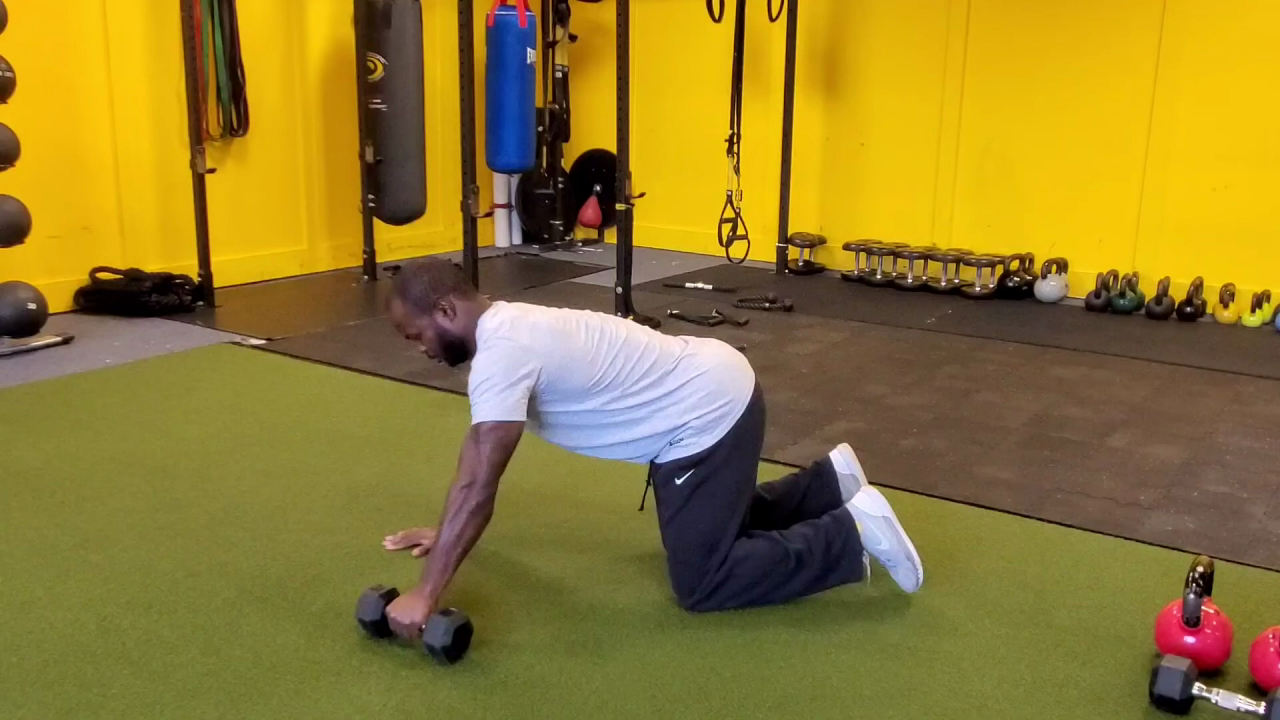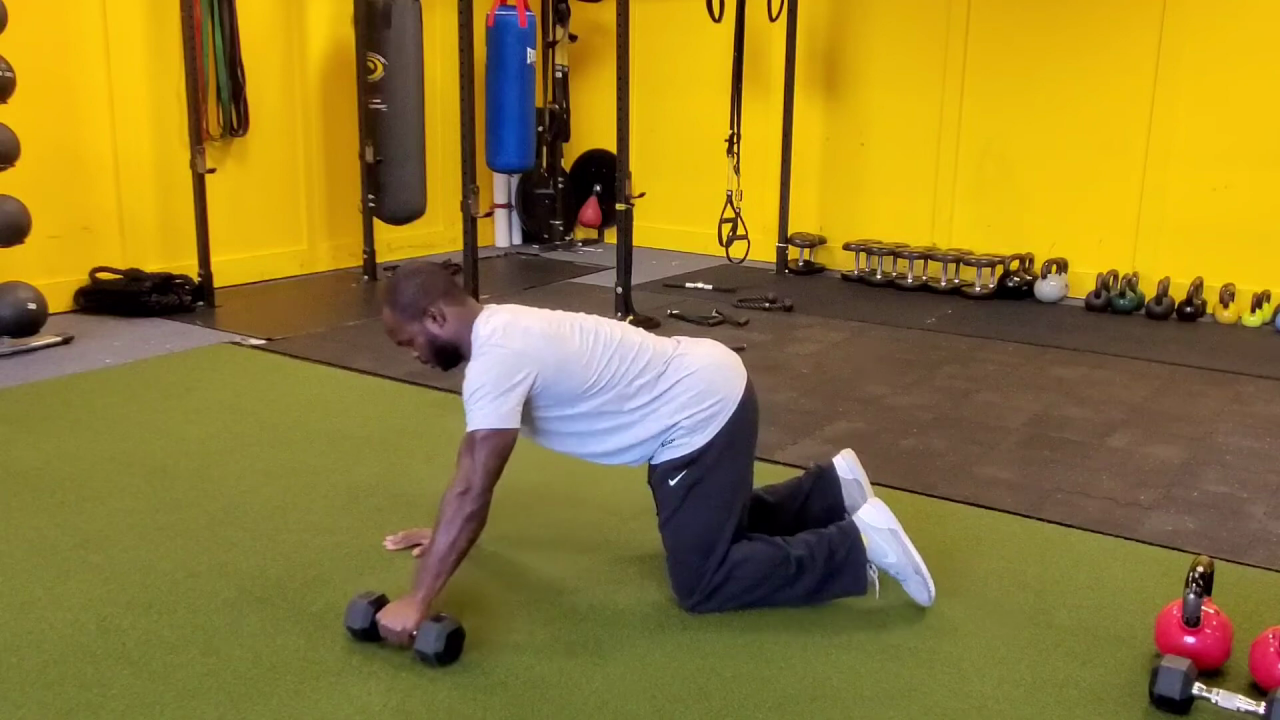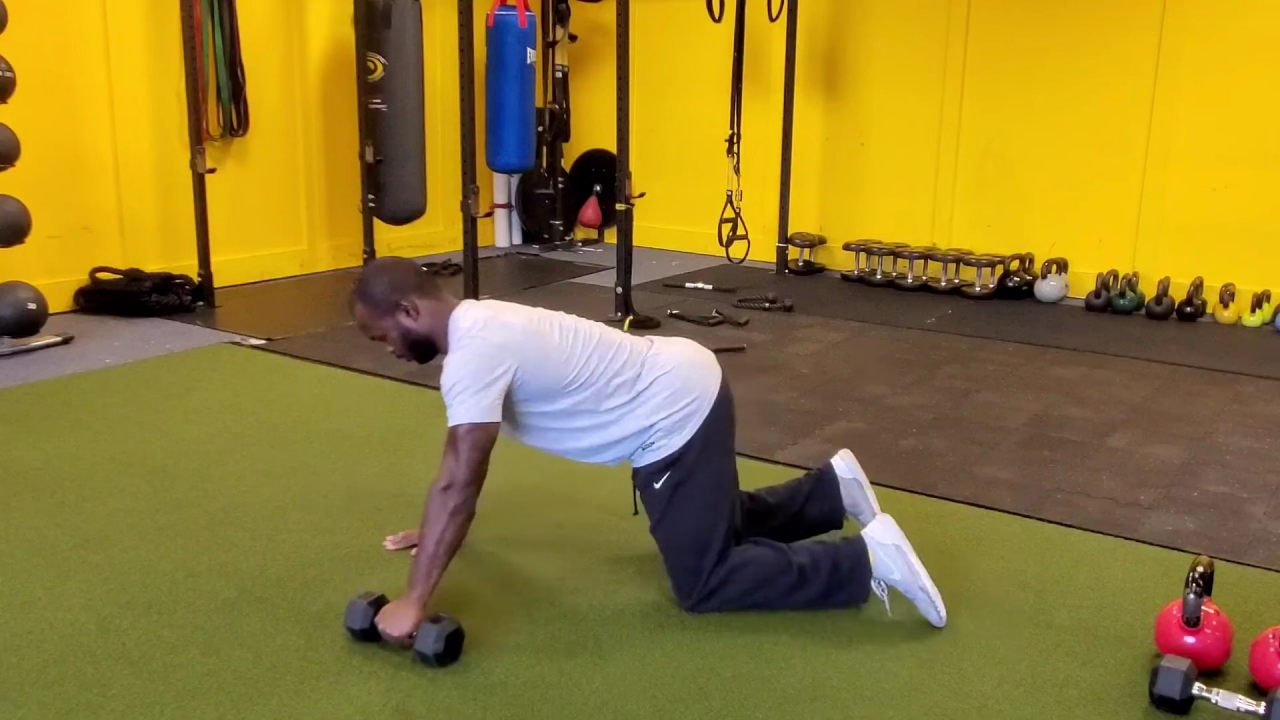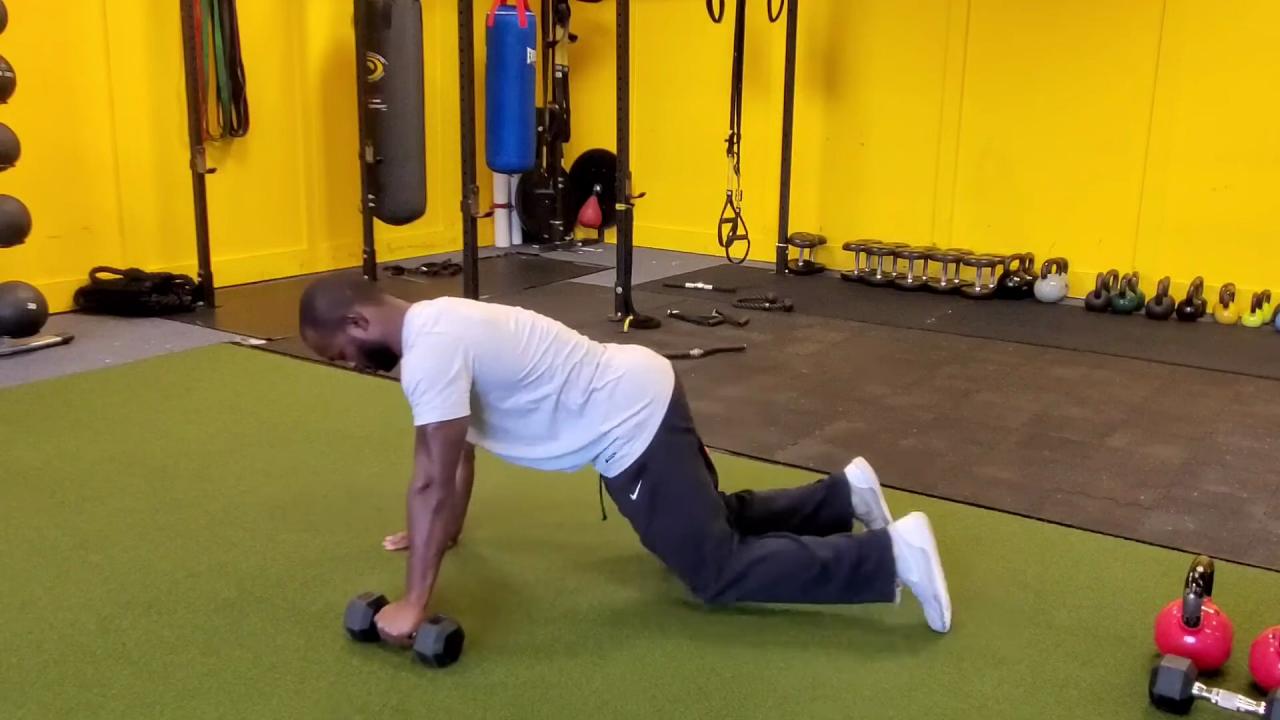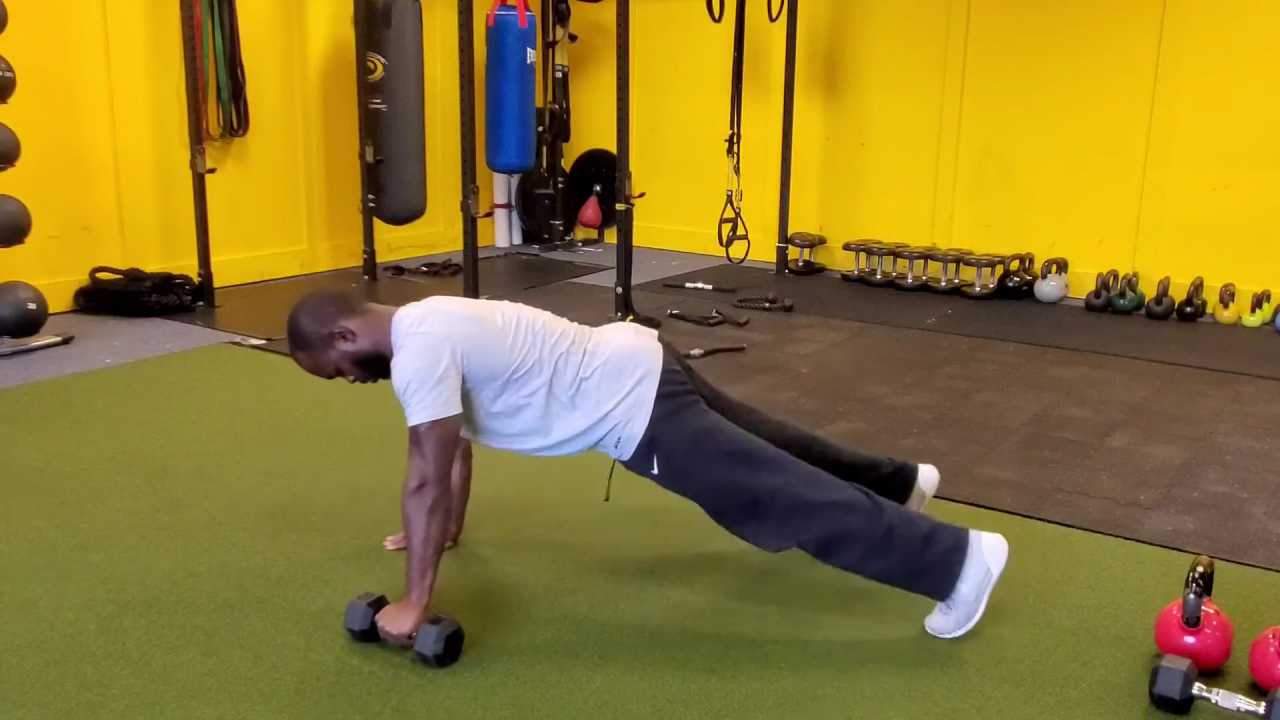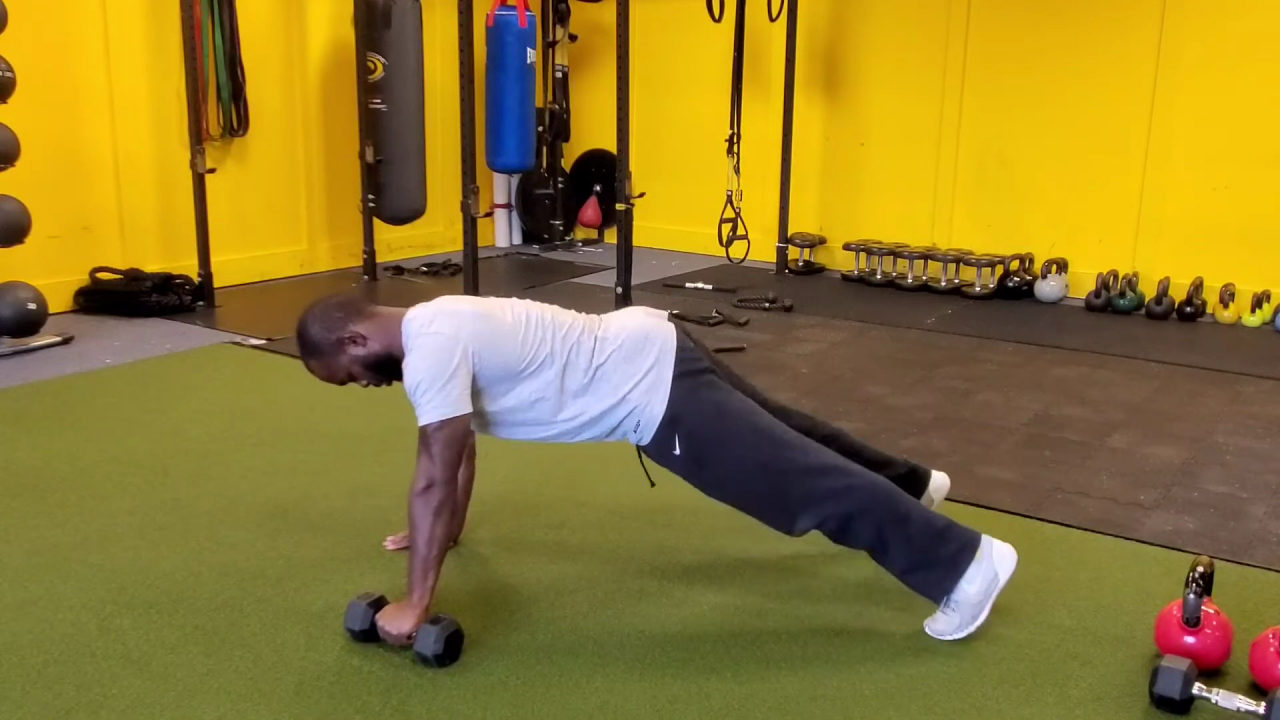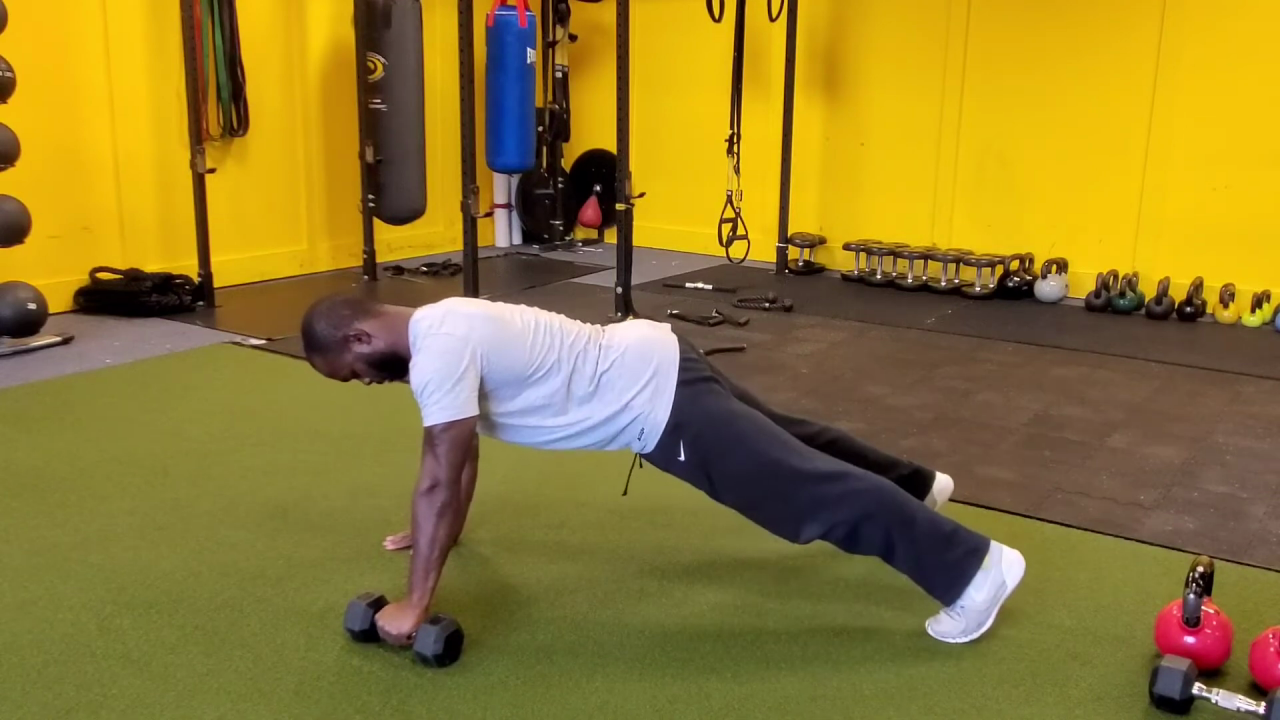
dt=0.3s
person 1, frame 1
left shoulder: (503, 352)
right shoulder: (504, 326)
left elbow: (479, 484)
right elbow: (479, 449)
left wrist: (426, 594)
right wrist: (445, 531)
left hip: (710, 413)
right hip: (709, 388)
left knee: (701, 584)
right knee: (713, 523)
left ankle: (854, 532)
right ankle: (831, 483)
person 1, frame 2
left shoulder: (497, 357)
right shoulder: (497, 329)
left elbow: (473, 487)
right elbow: (477, 453)
left wrist: (417, 601)
right wrist: (444, 532)
left hip: (702, 412)
right hip: (704, 385)
left knee: (701, 584)
right knee: (712, 525)
left ankle: (858, 543)
right ankle: (832, 488)
person 1, frame 3
left shoulder: (473, 353)
right shoulder: (477, 324)
left elbow: (457, 481)
right elbow: (468, 461)
left wrist: (416, 601)
right wrist: (439, 530)
left hip: (674, 414)
right hip: (681, 387)
left knee: (705, 582)
right knee: (715, 527)
left ankle: (868, 557)
right ankle: (831, 487)
person 1, frame 4
left shoulder: (429, 348)
right shoulder: (436, 324)
left elbow: (433, 479)
right elbow: (458, 453)
left wrist: (412, 602)
right wrist: (442, 531)
left hip: (633, 423)
right hip: (641, 393)
left knee: (720, 571)
right knee: (714, 523)
left ankle: (889, 553)
right ankle: (842, 494)
person 1, frame 5
left shoulder: (416, 351)
right shoulder: (429, 327)
left elbow: (428, 477)
right elbow: (458, 447)
left wrist: (414, 602)
right wrist: (446, 530)
left hip: (636, 406)
right hip: (636, 370)
left knee: (779, 502)
right knee: (764, 450)
left ankle: (960, 559)
right ankle: (901, 483)
person 1, frame 6
left shoulder: (429, 349)
right shoulder: (436, 327)
left elbow: (435, 475)
right elbow: (462, 449)
left wrist: (416, 601)
right wrist: (446, 530)
left hip: (651, 389)
right hip: (647, 351)
left knee: (800, 481)
right knee: (783, 443)
left ankle: (966, 562)
right ankle: (914, 486)
person 1, frame 7
left shoulder: (439, 350)
right shoulder: (442, 328)
left elbow: (440, 474)
right elbow: (463, 451)
left wrist: (416, 602)
right wrist: (440, 531)
left hip: (656, 399)
right hip: (652, 368)
left knee: (803, 489)
right knee: (787, 446)
left ankle: (976, 567)
right ankle: (916, 487)
